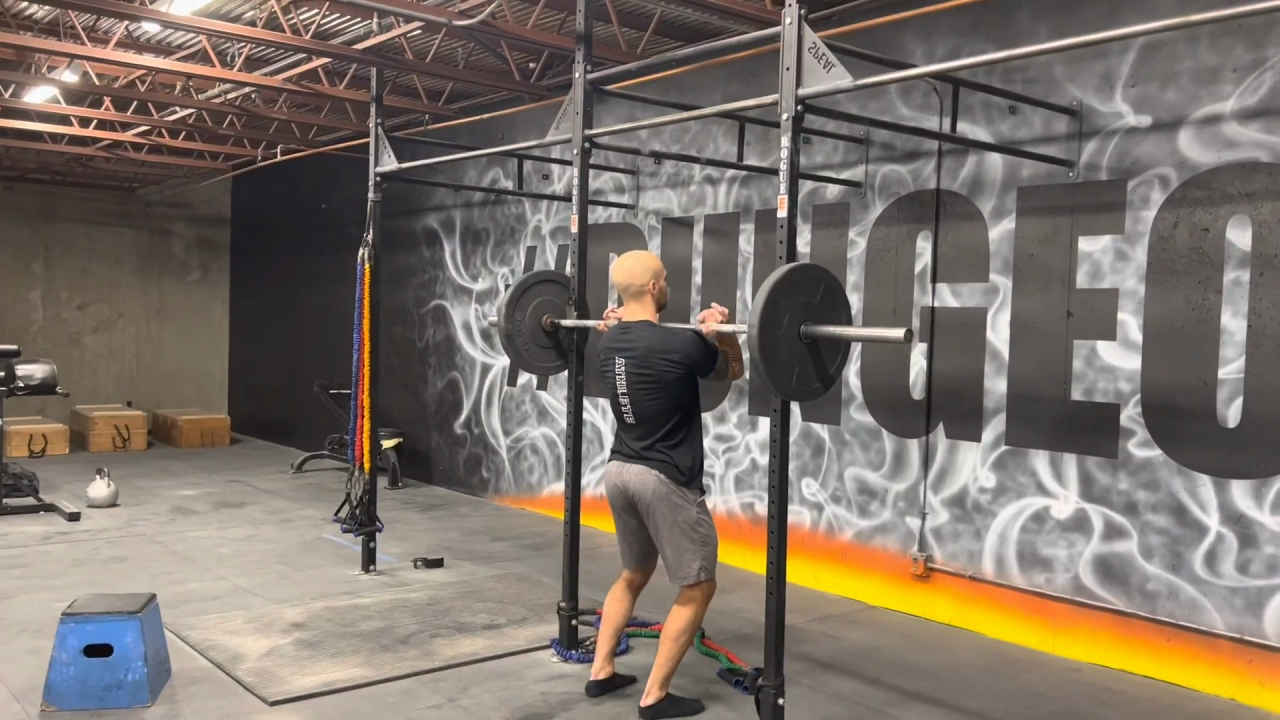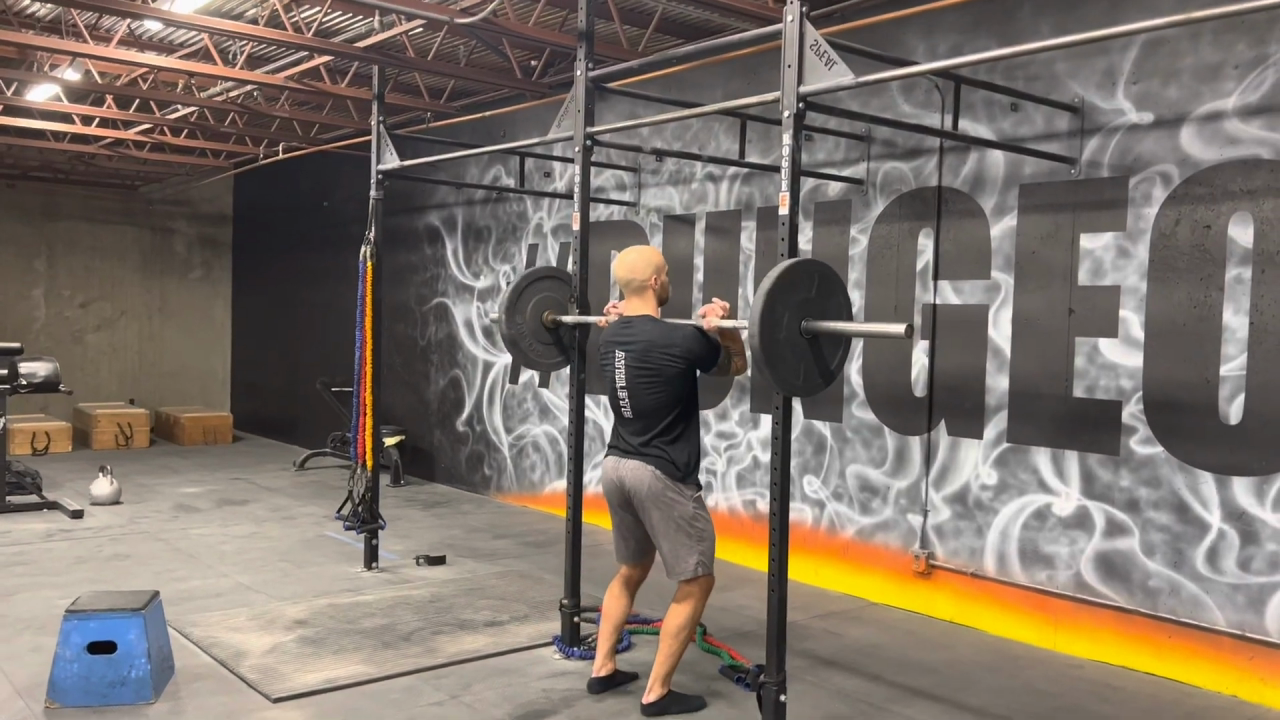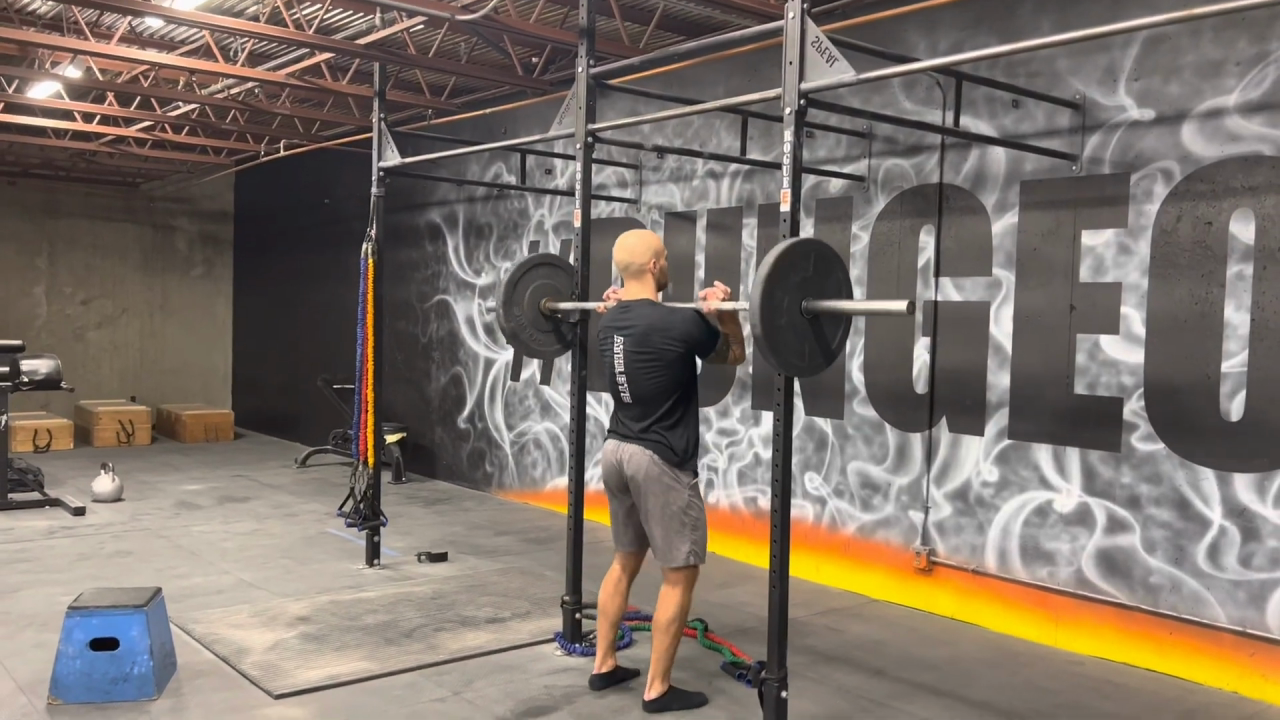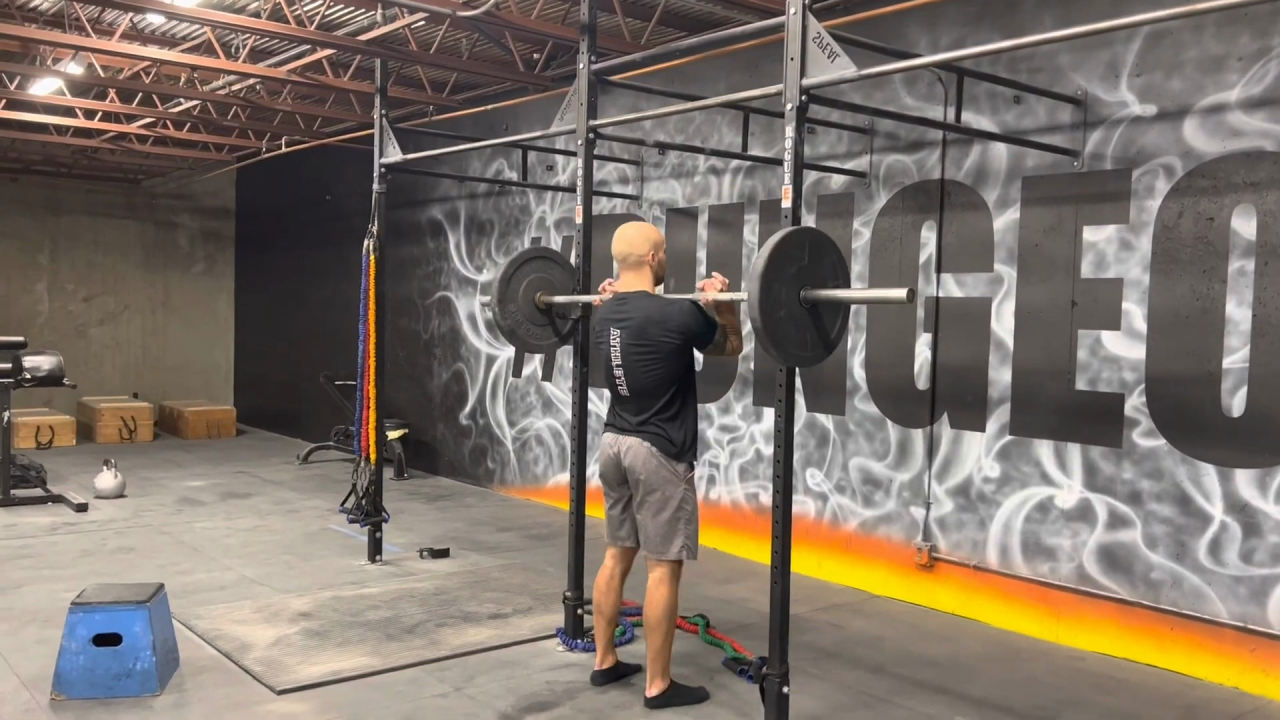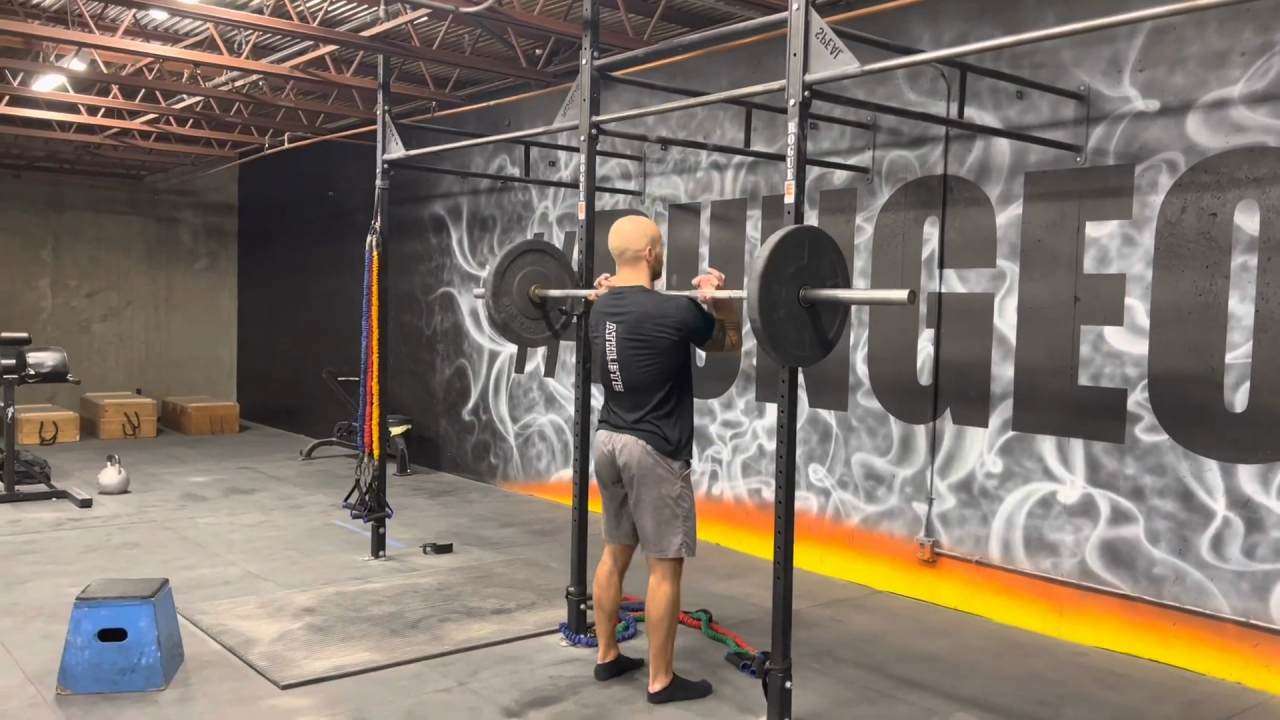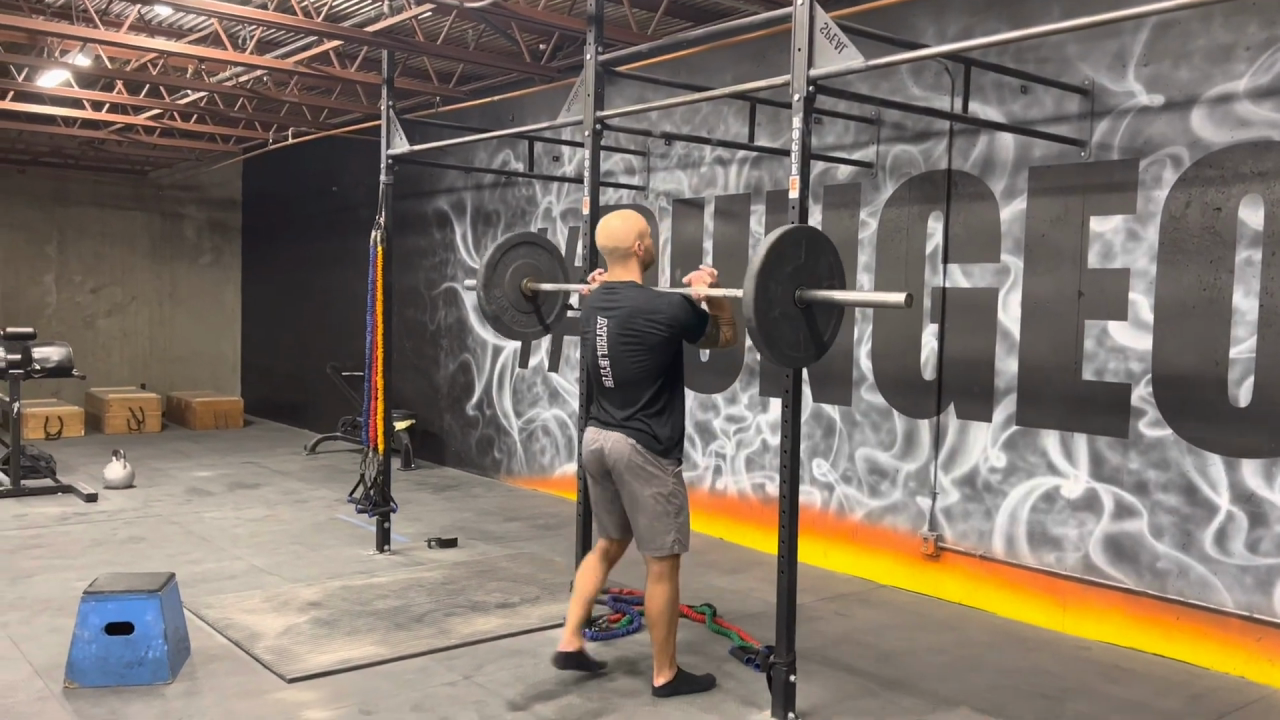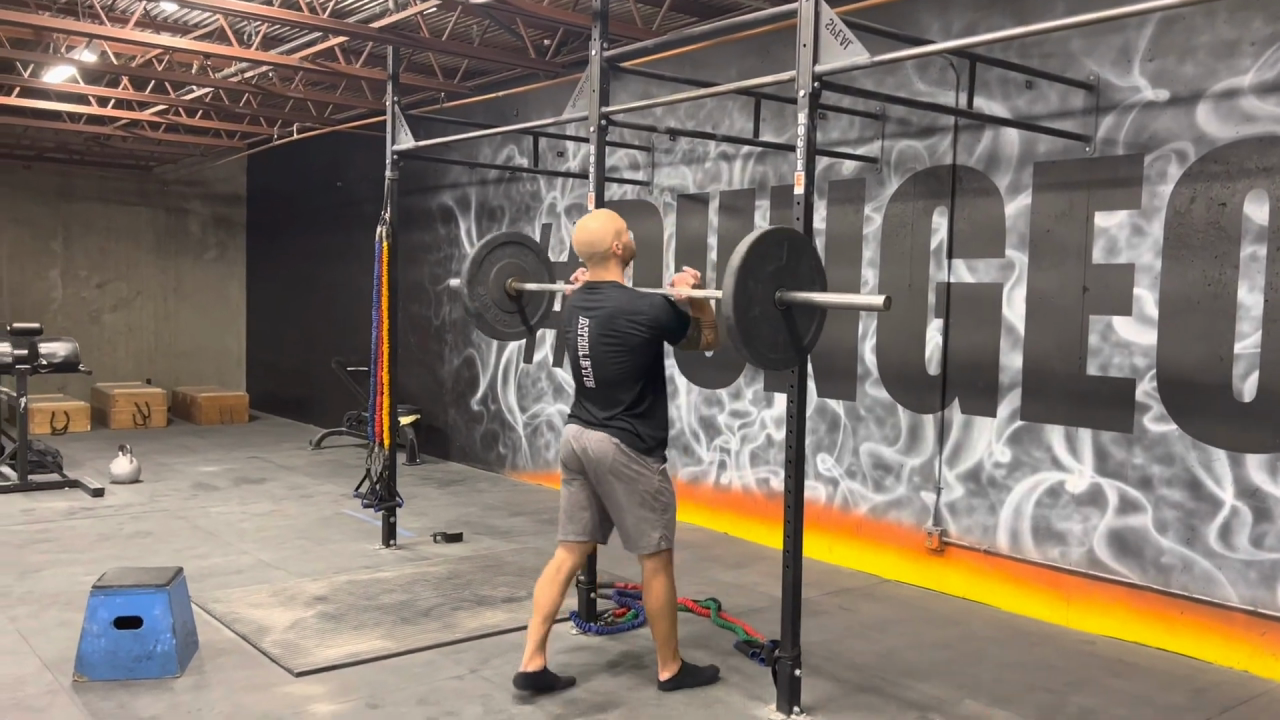
dt=0.2s
person 1, frame 1
left shoulder: (610, 342)
right shoulder: (679, 344)
right elbow: (734, 370)
right wrist: (720, 332)
left hip: (619, 471)
right hip: (665, 480)
left knee: (634, 574)
right knee: (697, 588)
left ankle: (601, 671)
person 1, frame 2
left shoulder: (611, 336)
right shoulder: (680, 339)
right elbow: (736, 366)
right wrist: (722, 328)
left hip: (616, 467)
right hip: (662, 476)
left knee: (631, 571)
right knee: (695, 583)
left ankle: (603, 668)
person 1, frame 3
left shoulder: (610, 321)
right shoulder: (679, 323)
right elbow: (735, 355)
right wrist: (722, 313)
left hip: (616, 451)
right hip: (660, 461)
left knee: (625, 561)
right knee: (680, 573)
left ankle: (603, 666)
right ankle: (657, 689)
person 1, frame 4
left shoulder: (605, 313)
right shoulder: (676, 314)
right elbow: (731, 346)
right wrist: (720, 303)
left hip: (614, 443)
right hip: (659, 453)
left knee: (617, 556)
right knee: (664, 567)
left ankle: (605, 662)
right ankle: (658, 685)
person 1, frame 5
left shoulder: (600, 308)
right shoulder: (673, 310)
right elbow: (730, 342)
right wrist: (718, 299)
left hip: (607, 440)
right hip: (653, 450)
left knee: (615, 553)
right knee: (665, 566)
left ankle: (607, 656)
right ankle: (661, 680)
person 1, frame 6
left shoulder: (593, 302)
right shoulder: (666, 307)
right elbow: (726, 338)
right wrist: (712, 295)
left hip: (597, 438)
right hip: (645, 448)
left knee: (608, 546)
right knee: (662, 562)
left ankle: (571, 642)
right ankle: (665, 674)
person 1, frame 7
left shoulder: (575, 303)
right shoulder: (648, 309)
right elbow: (708, 340)
right wrist: (696, 298)
left hip: (578, 437)
right hip: (628, 448)
left knee: (570, 552)
right knee: (656, 559)
left ankle: (533, 662)
right ankle: (670, 668)
